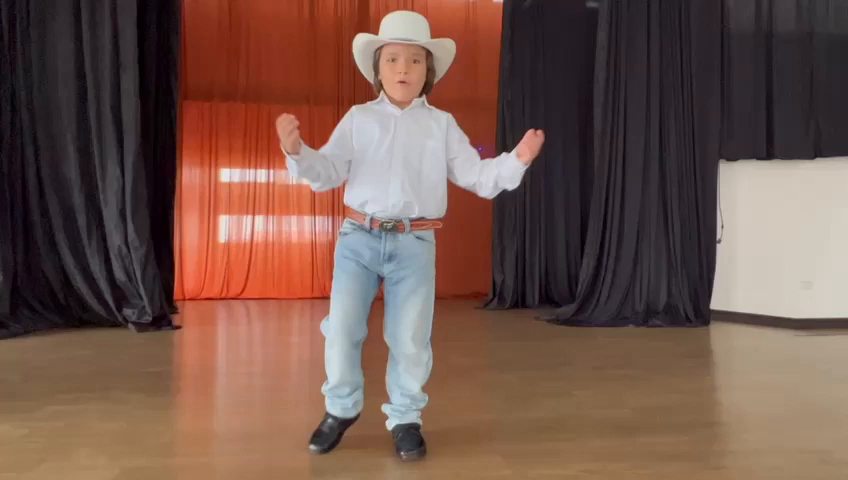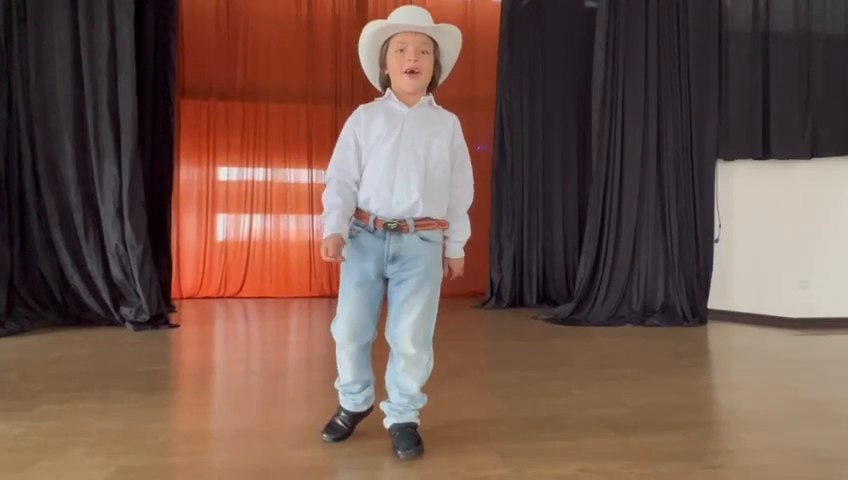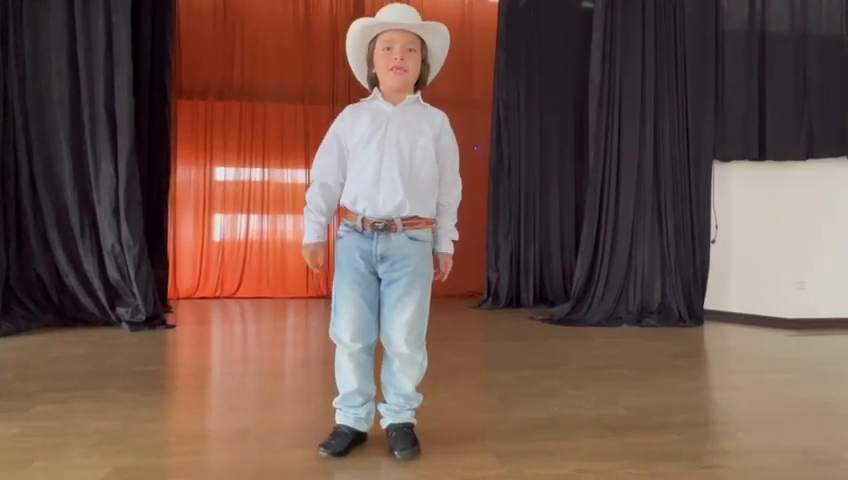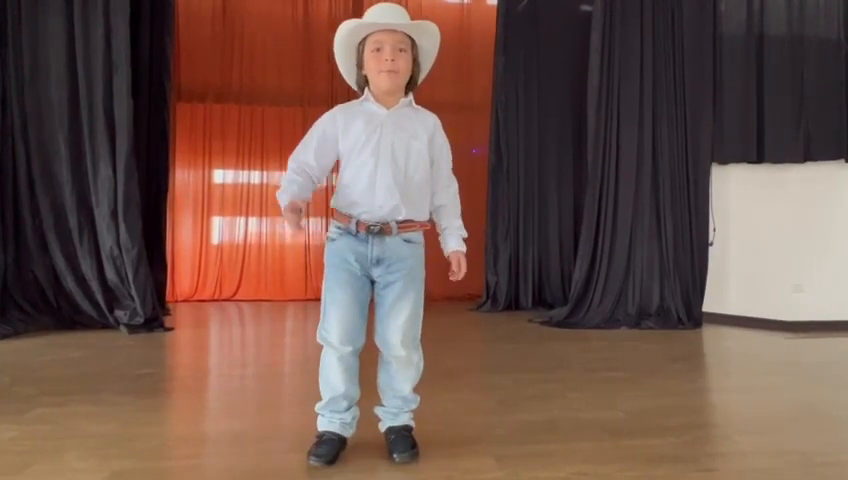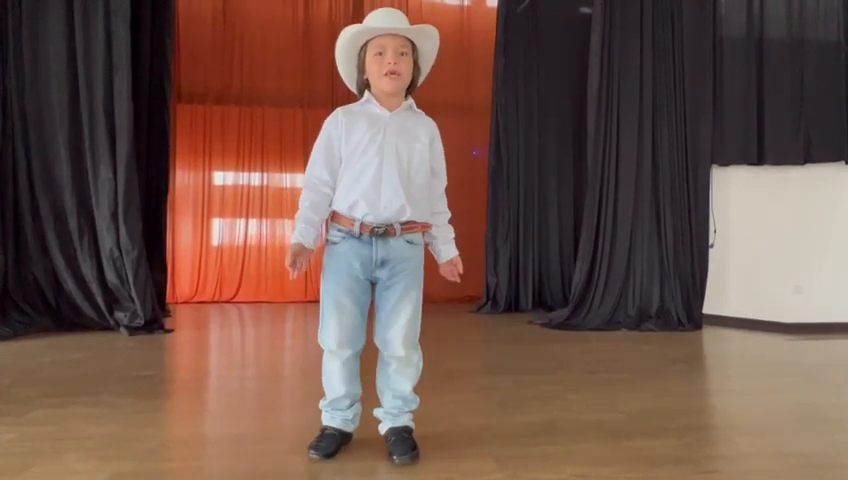
dt=1s
person 1, frame 1
left shoulder: (441, 124)
right shoulder: (358, 118)
left elbow: (475, 175)
right elbow: (326, 172)
left wrist: (517, 160)
right wrist: (296, 152)
left hip: (414, 242)
right hip: (359, 237)
left knee: (410, 339)
right knee: (341, 329)
left ankle: (405, 419)
right ankle: (341, 410)
person 1, frame 2
left shoulder: (447, 124)
right shoulder: (364, 118)
left elbow: (460, 192)
right elbow: (340, 180)
left wrist: (454, 247)
right wrist: (334, 230)
left hip: (421, 244)
right hip: (365, 239)
left knee: (411, 339)
right knee: (350, 331)
left ankle: (403, 418)
right ankle: (355, 402)
person 1, frame 3
left shoulder: (435, 122)
right shoulder: (352, 118)
left elbow: (448, 189)
right elbow: (325, 179)
left wrist: (445, 244)
right wrist: (314, 233)
left hip: (410, 243)
right hip: (355, 239)
left knee: (405, 340)
right knee: (350, 335)
left ankle: (400, 420)
right ankle: (351, 420)
person 1, frame 4
left shoulder: (427, 124)
right shoulder: (341, 118)
left elbow: (444, 190)
right elbow: (304, 167)
left wrist: (454, 242)
right wrist: (294, 198)
left hip: (404, 245)
right hip: (347, 241)
left knee: (401, 342)
right knee: (339, 338)
left ankle: (398, 423)
right ankle: (335, 425)
person 1, frame 5
left shoulder: (425, 128)
right shoulder: (342, 122)
left elbow: (435, 196)
right elbow: (318, 186)
left wrist: (445, 249)
right wrist: (304, 239)
left hip: (404, 247)
right hip: (347, 243)
left knee: (400, 342)
right knee: (339, 340)
left ankle: (397, 424)
right ankle: (338, 422)
